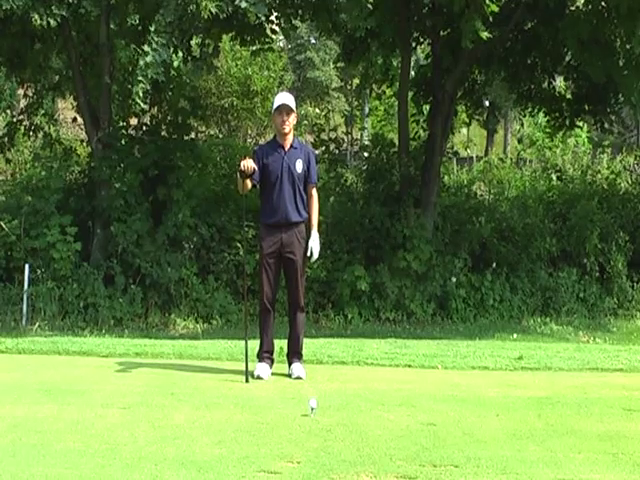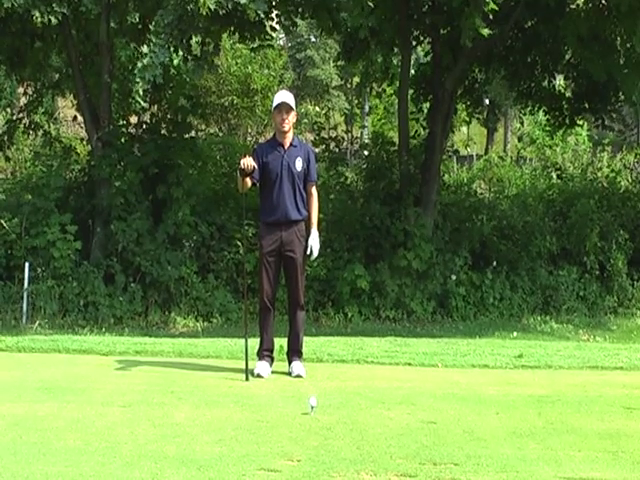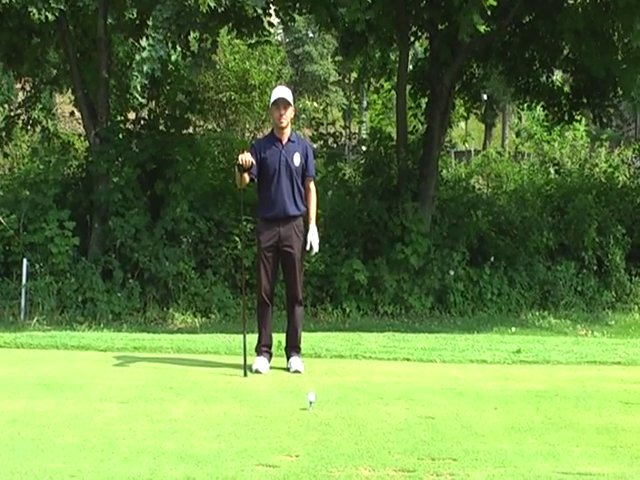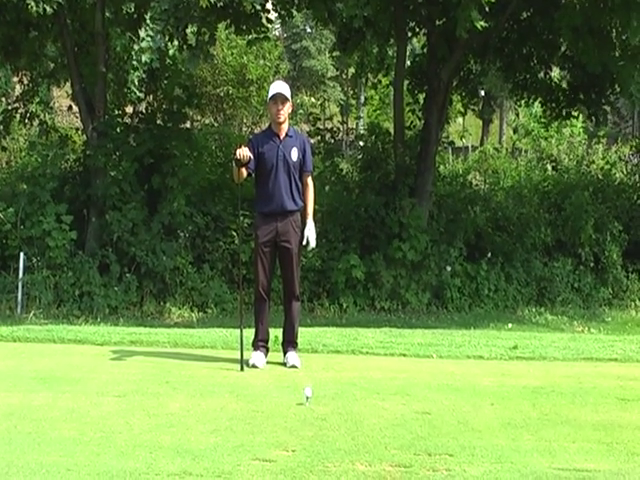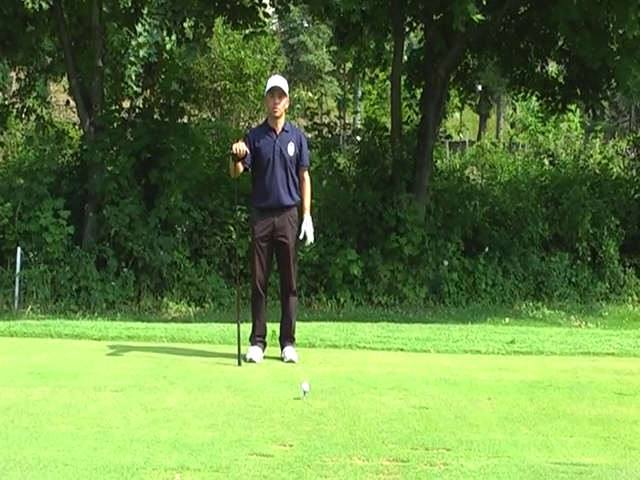
dt=0.5s
person 1, frame 1
left shoulder: (306, 153)
right shoulder: (262, 152)
left elbow: (312, 194)
right elbow: (245, 189)
left wrist: (314, 231)
right wrist: (243, 174)
left hip: (296, 231)
right hip: (269, 231)
left knee: (297, 298)
right knee: (266, 298)
left ankle: (295, 359)
right ankle: (265, 358)
person 1, frame 2
left shoulder: (305, 151)
right shoulder: (262, 151)
left elbow: (312, 192)
right elbow: (244, 187)
left wrist: (314, 230)
right wrist: (243, 172)
left hip: (296, 230)
right hip: (268, 230)
left knee: (297, 297)
right knee: (266, 296)
left ankle: (295, 357)
right ankle: (265, 357)
person 1, frame 3
left shoulder: (303, 147)
right shoulder: (259, 147)
left elbow: (310, 187)
right elbow: (243, 183)
left wrist: (312, 225)
right wrist: (241, 168)
left hip: (294, 225)
right hip: (267, 226)
left knee: (295, 292)
right knee: (264, 291)
left ankle: (294, 352)
right ankle: (263, 352)
person 1, frame 4
left shoulder: (301, 141)
right shoulder: (257, 141)
left elbow: (307, 182)
right elbow: (240, 178)
left wrist: (309, 220)
right wrist: (239, 162)
left hip: (291, 220)
right hip: (264, 221)
left knee: (292, 287)
right knee: (262, 286)
left ankle: (290, 347)
right ankle: (260, 346)
person 1, frame 5
left shoulder: (297, 136)
right shoulder: (254, 136)
left elbow: (304, 177)
right elbow: (236, 173)
left wrist: (307, 215)
right wrist: (235, 156)
left hip: (288, 215)
right hip: (261, 216)
left knee: (289, 282)
right knee: (259, 281)
left ankle: (288, 342)
right ankle: (257, 341)
